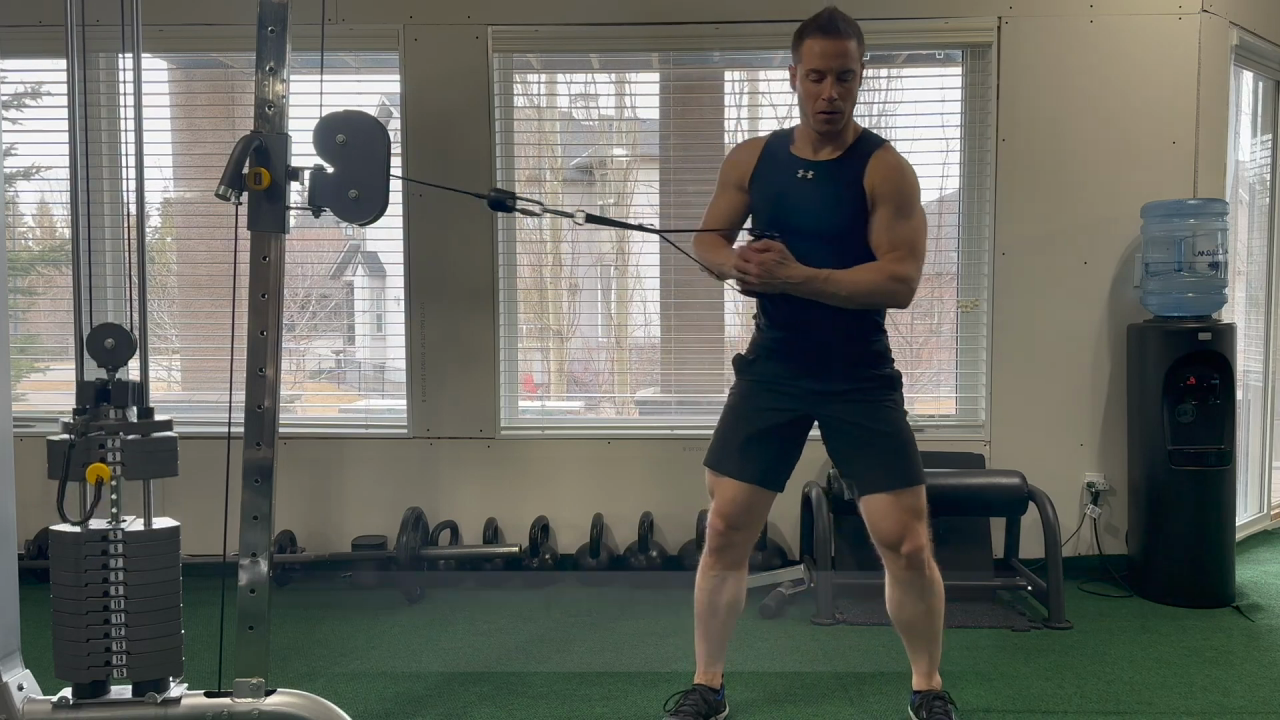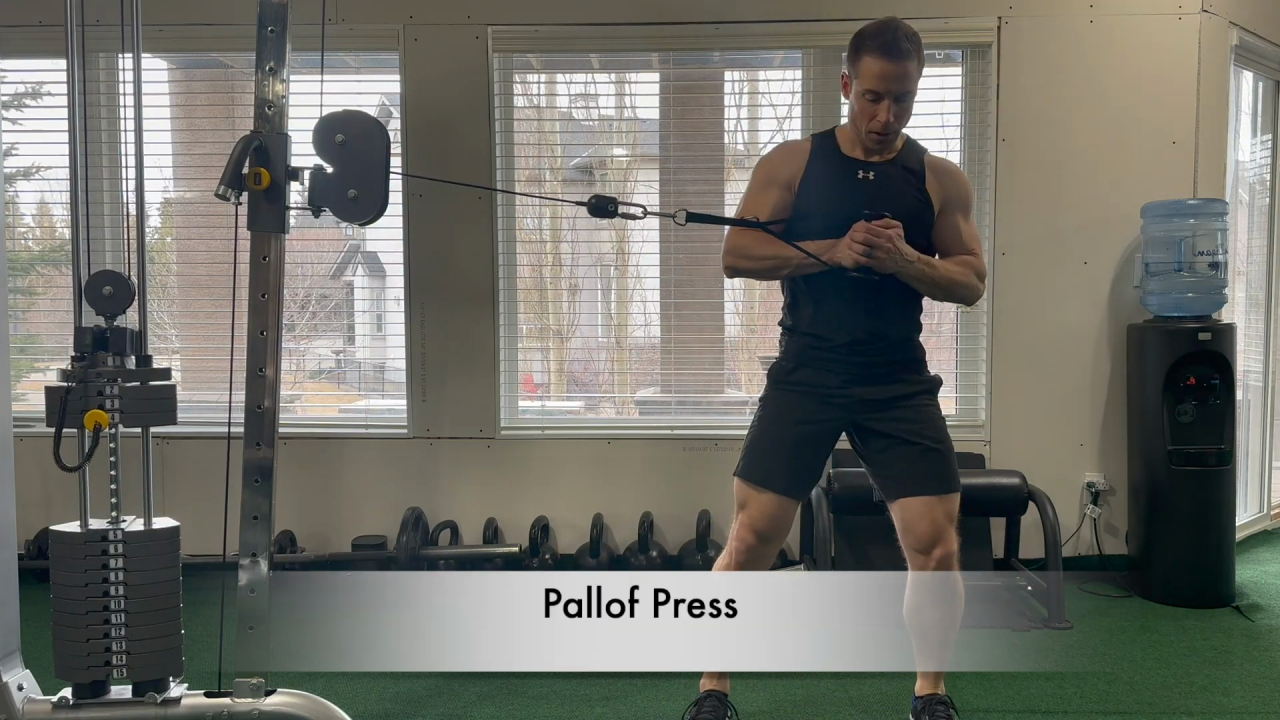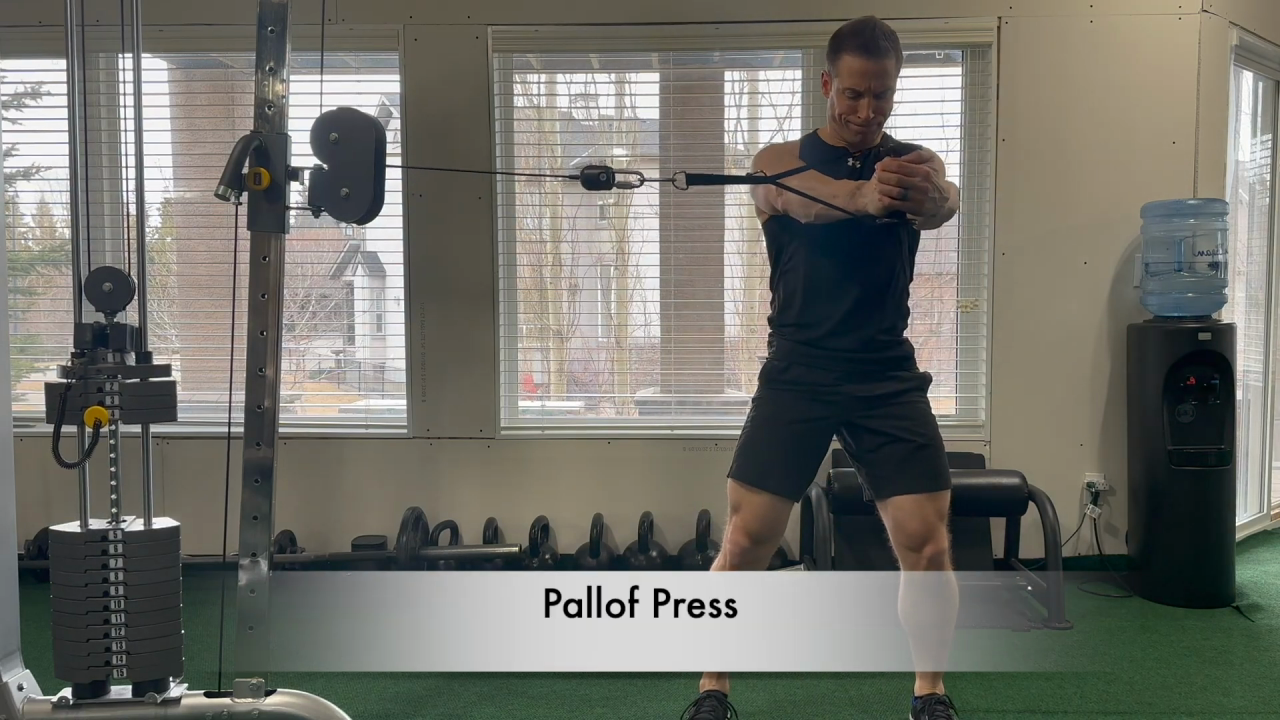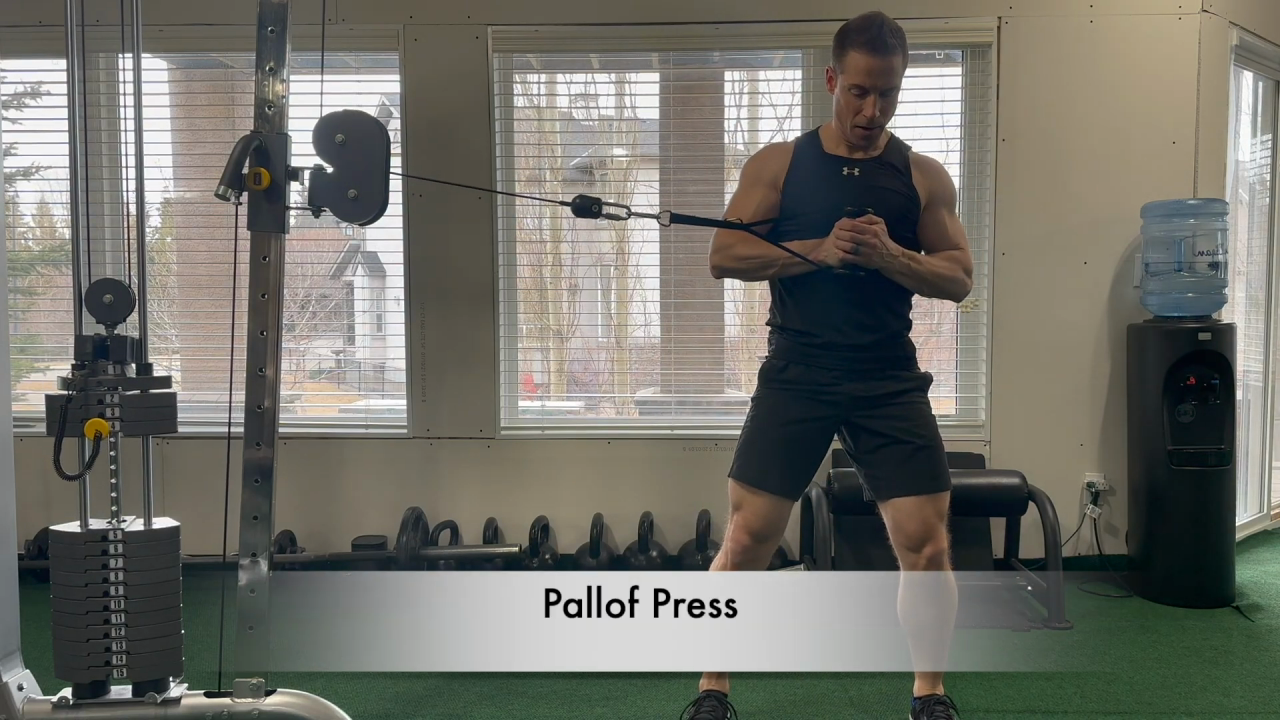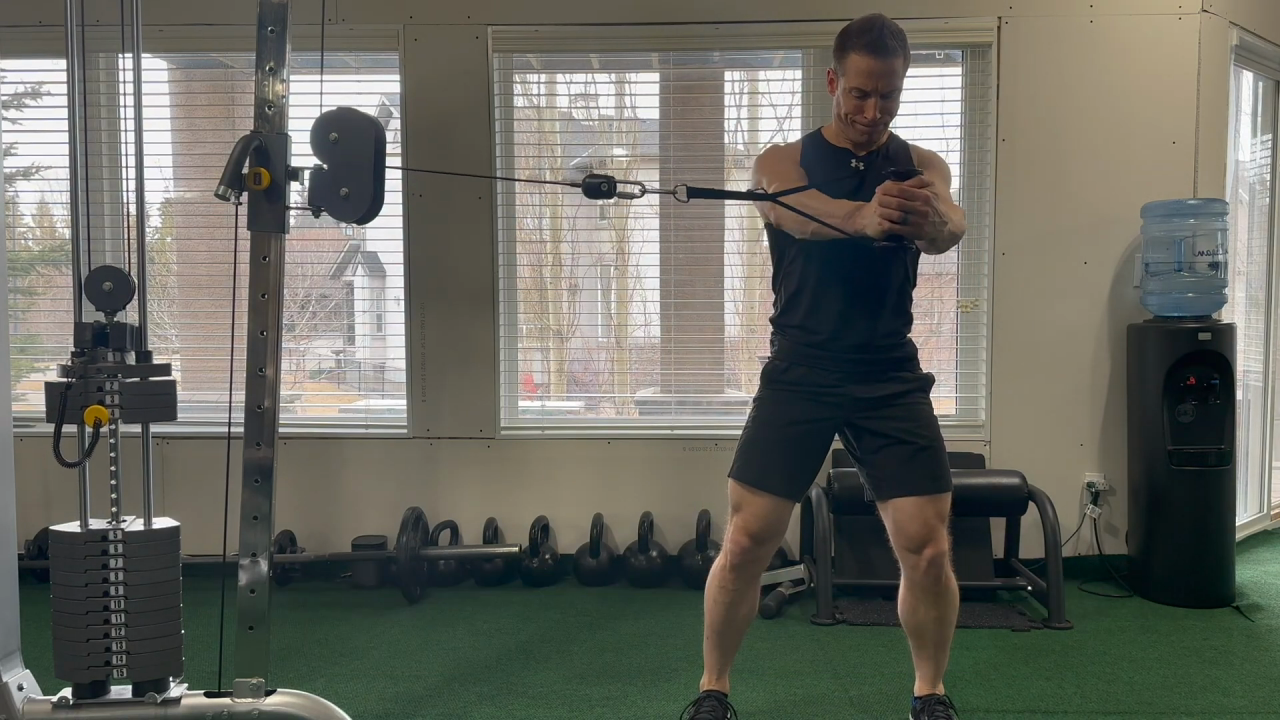
dt=1s
person 1, frame 1
left shoulder: (886, 170)
right shoulder: (752, 158)
left elbow: (899, 282)
right elbow: (709, 239)
left wrist: (797, 274)
right wrist: (733, 263)
left hip: (859, 379)
right hip: (772, 371)
left knee: (906, 545)
right knee: (725, 532)
person 1, frame 2
left shoulder: (940, 178)
right shoulder: (792, 162)
left elbow: (972, 281)
right elbow: (736, 254)
left wrist: (903, 258)
right wrist: (833, 250)
left hip: (899, 384)
right hip: (804, 376)
left knee: (937, 549)
right knee: (749, 541)
person 1, frame 3
left shoulder: (914, 159)
right shoulder: (782, 159)
left elbow: (943, 206)
right elbow: (807, 203)
left wrist: (925, 193)
right wrist: (864, 195)
left hip: (888, 377)
right hip: (797, 375)
left knee: (928, 548)
right knee: (744, 543)
person 1, frame 4
left shoulder: (923, 175)
right shoulder: (779, 164)
left elbow: (959, 278)
right elbow: (724, 256)
left wrist: (888, 254)
right wrist: (820, 249)
left hip: (889, 380)
right hip: (796, 375)
left knee: (927, 548)
right knee: (744, 543)
person 1, frame 5
left shoulder: (921, 164)
right shoulder: (785, 159)
left elbow: (950, 232)
right elbow: (799, 217)
left wrist: (931, 218)
right wrist: (864, 218)
left hip: (891, 378)
right hip: (799, 374)
left knee: (928, 548)
right knee: (744, 543)
